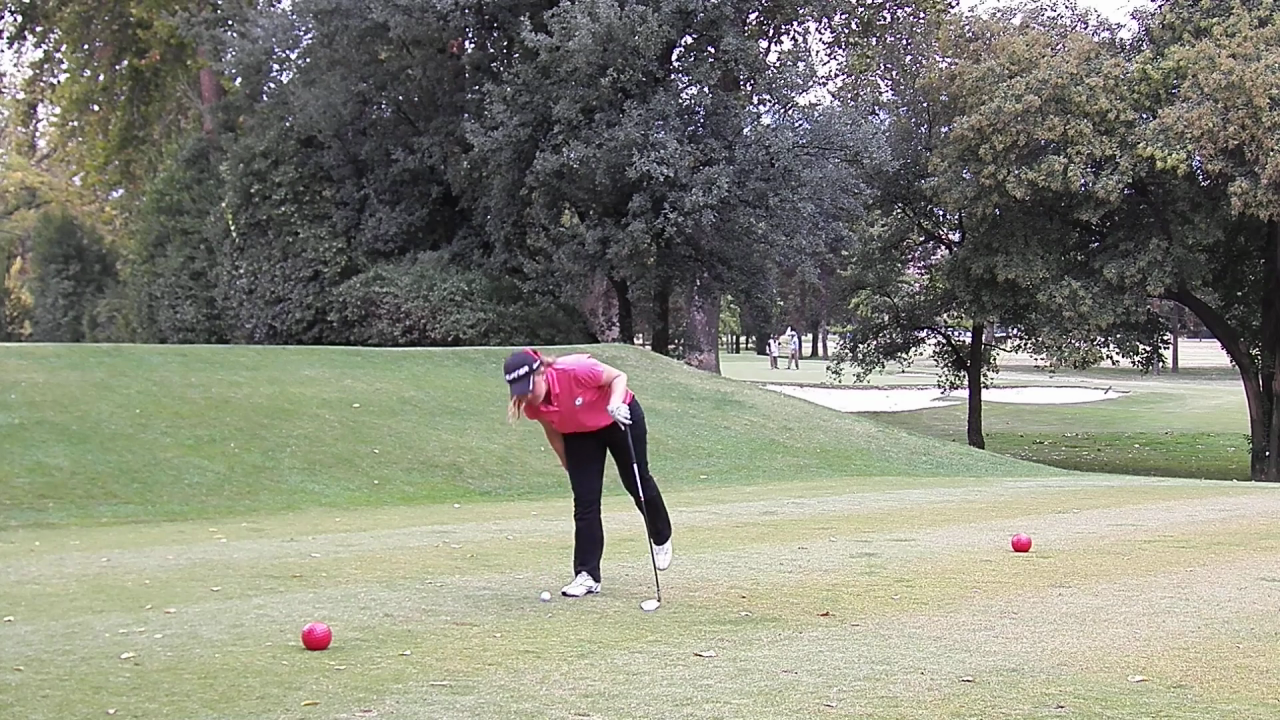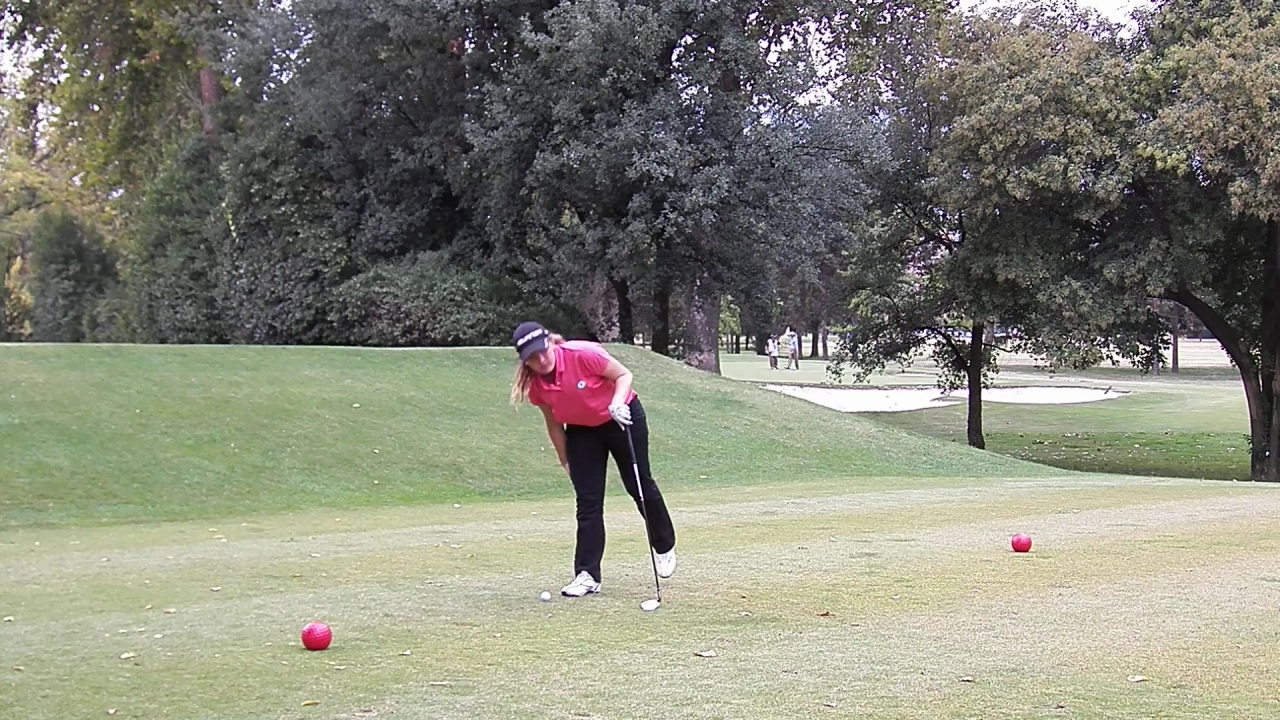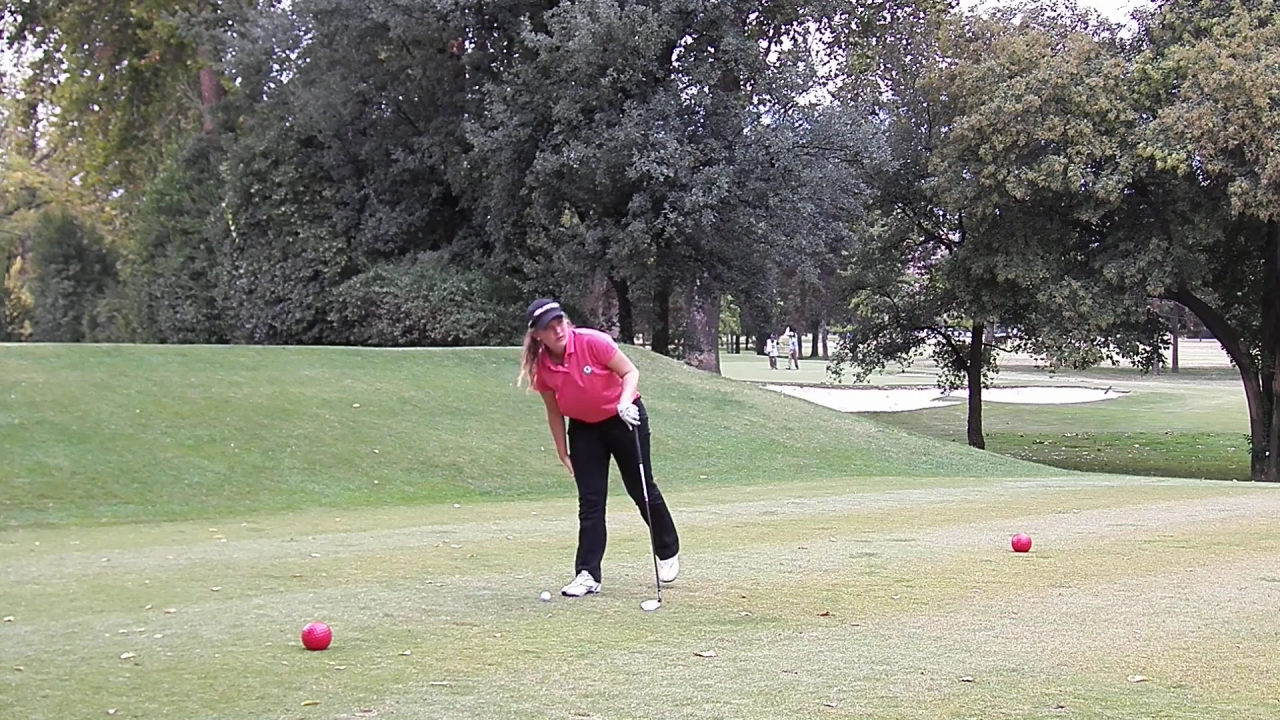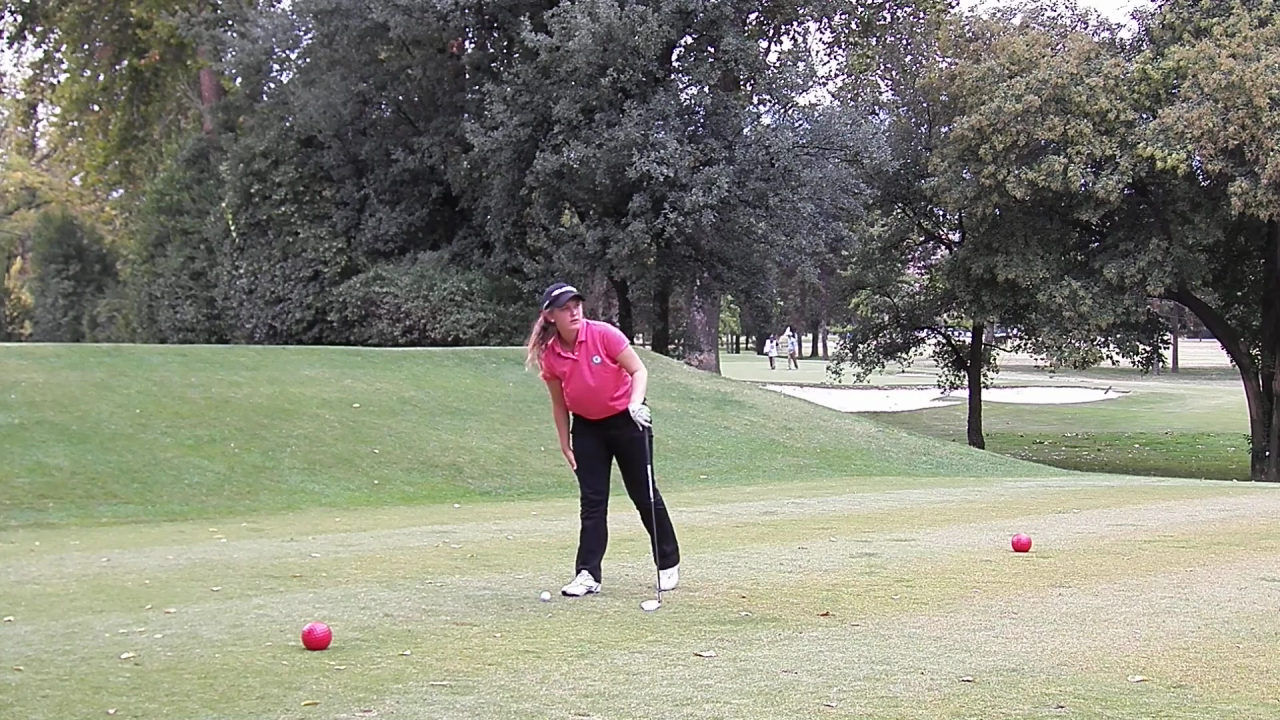
dt=0.1s
person 1, frame 1
left shoulder: (576, 369)
right shoulder: (531, 404)
left elbow: (619, 377)
right elbow: (553, 432)
left wrist: (615, 404)
right wrist: (568, 464)
left hip: (620, 418)
right hip: (580, 435)
left knee: (637, 481)
right knee: (585, 502)
left ankle: (662, 536)
right ankle: (587, 575)
person 1, frame 2
left shoulder: (582, 354)
right shoulder: (534, 385)
left elbow: (625, 375)
right elbow: (553, 422)
left wrist: (617, 405)
right wrist: (566, 461)
left hip: (622, 416)
right hip: (582, 433)
left knee: (639, 485)
right knee: (587, 502)
left ankle: (665, 546)
right ankle: (587, 574)
person 1, frame 3
left shoulder: (593, 342)
right shoulder: (540, 369)
left elbow: (630, 373)
right elbow: (554, 413)
left wrist: (624, 402)
right wrist: (563, 453)
left hip: (622, 419)
right hip: (584, 430)
left knee: (641, 488)
right knee: (590, 501)
left ankle: (668, 551)
right ankle: (588, 574)
person 1, frame 4
left shoulder: (603, 334)
right shoulder: (548, 356)
left elbow: (639, 370)
right elbow: (560, 404)
left wrist: (636, 403)
right wrist: (566, 447)
left hip: (627, 419)
right hip: (588, 428)
left knee: (643, 494)
right knee: (592, 501)
left ankle: (668, 562)
right ankle: (588, 574)
